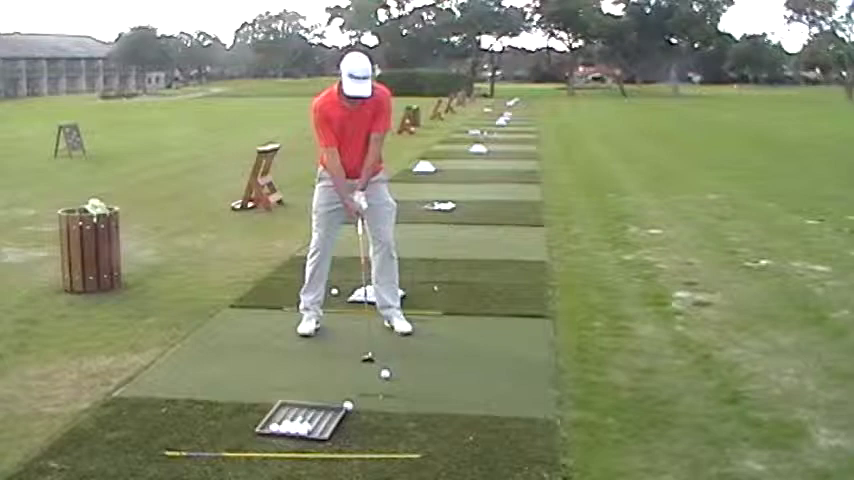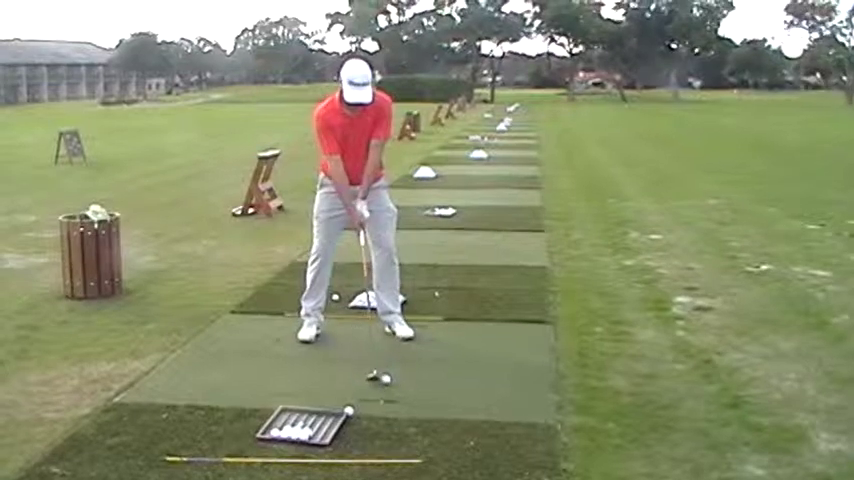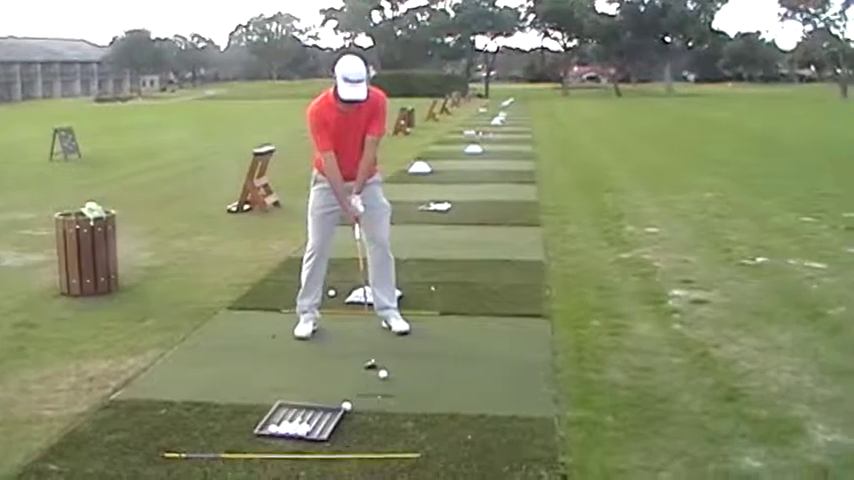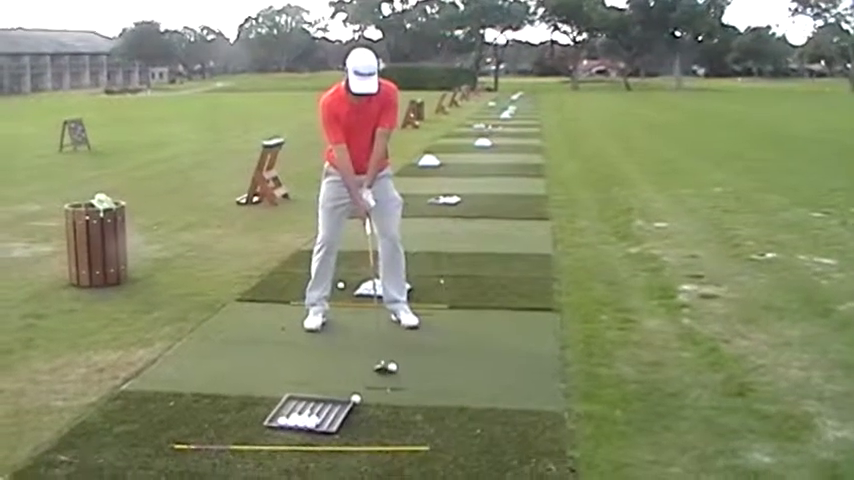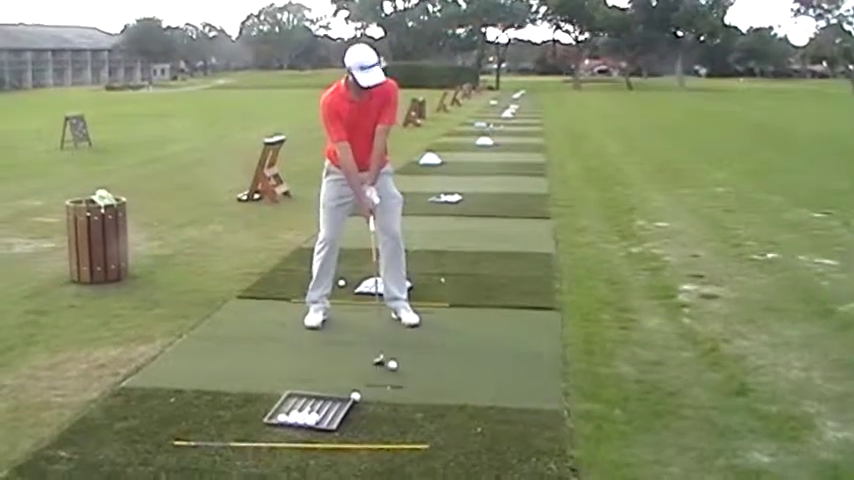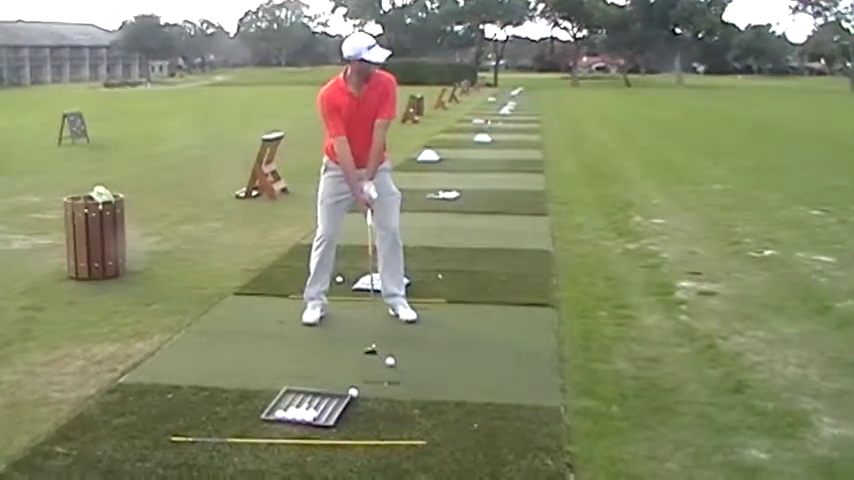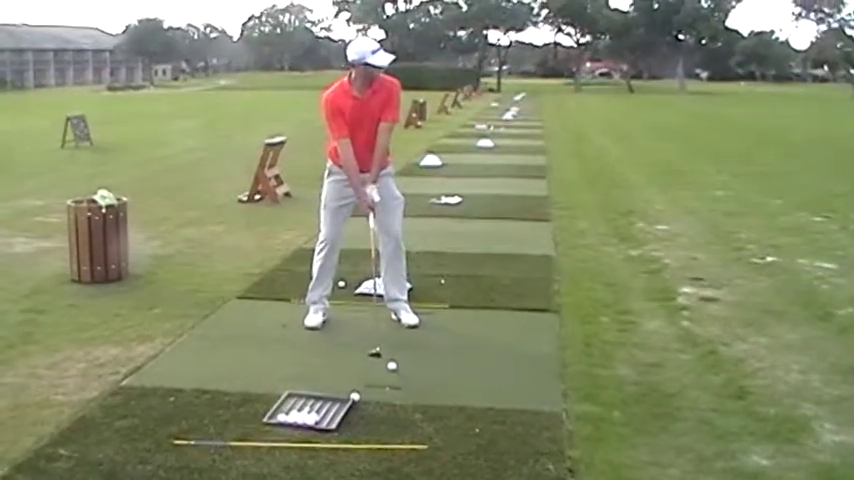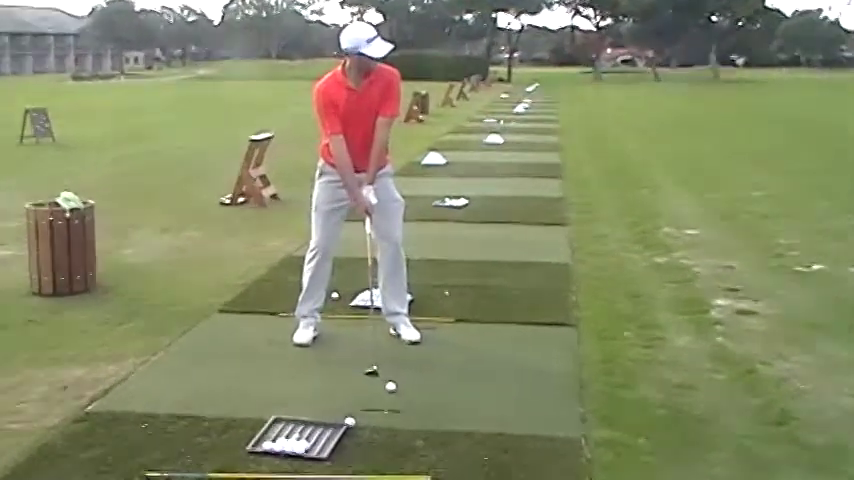
dt=0.5s
person 1, frame 1
left shoulder: (382, 97)
right shoulder: (322, 105)
left elbow: (375, 146)
right elbow: (331, 155)
left wrist: (361, 190)
right wrist: (346, 199)
left hip: (372, 179)
right hip: (332, 180)
left knee: (384, 244)
right knee: (320, 246)
left ankle: (391, 311)
right ankle: (310, 312)
person 1, frame 2
left shoulder: (383, 104)
right shoulder: (323, 114)
left elbow: (375, 153)
right elbow: (335, 164)
left wrist: (362, 199)
right wrist: (350, 208)
left hip: (373, 185)
right hip: (333, 186)
left knee: (386, 250)
right knee: (321, 252)
left ankle: (392, 316)
right ankle: (311, 317)
person 1, frame 3
left shoulder: (377, 100)
right shoulder: (317, 110)
left elbow: (370, 149)
right elbow: (328, 159)
left wrist: (357, 193)
right wrist: (345, 204)
left hip: (366, 181)
right hip: (327, 182)
left knee: (380, 244)
right knee: (317, 248)
left ankle: (388, 311)
right ankle: (307, 314)
person 1, frame 4
left shoulder: (389, 93)
right shoulder: (329, 102)
left elbow: (381, 142)
right elbow: (340, 152)
left wrist: (368, 187)
right wrist: (356, 197)
left hip: (378, 174)
right hip: (339, 175)
left knee: (391, 239)
right knee: (327, 240)
left ankle: (398, 304)
right ankle: (317, 306)
person 1, frame 5
left shoulder: (388, 89)
right shoulder: (330, 100)
left elbow: (380, 139)
right elbow: (343, 150)
left wrist: (371, 184)
right wrist: (360, 194)
left hip: (378, 172)
right hip: (339, 173)
left knee: (392, 235)
right knee: (328, 238)
left ankle: (398, 302)
right ankle: (317, 304)
person 1, frame 6
left shoulder: (386, 84)
right shoulder: (329, 95)
left elbow: (379, 133)
right elbow: (340, 145)
left wrist: (369, 179)
right wrist: (356, 190)
left hip: (376, 167)
right hip: (338, 169)
left knee: (390, 232)
right knee: (326, 235)
left ankle: (396, 299)
right ankle: (315, 301)
person 1, frame 7
left shoulder: (390, 88)
right shoulder: (333, 98)
left elbow: (383, 137)
right elbow: (344, 147)
left wrist: (372, 182)
right wrist: (359, 191)
left hip: (380, 172)
right hip: (341, 173)
left knee: (393, 237)
right knee: (328, 238)
left ankle: (398, 303)
right ankle: (317, 305)
person 1, frame 8
left shoulder: (390, 78)
right shoulder: (325, 89)
left elbow: (381, 134)
right elbow: (337, 145)
left wrist: (369, 183)
right wrist: (355, 193)
left hip: (378, 172)
right hip: (334, 173)
left knee: (392, 243)
right knee: (321, 245)
left ankle: (398, 317)
right ankle: (308, 318)
